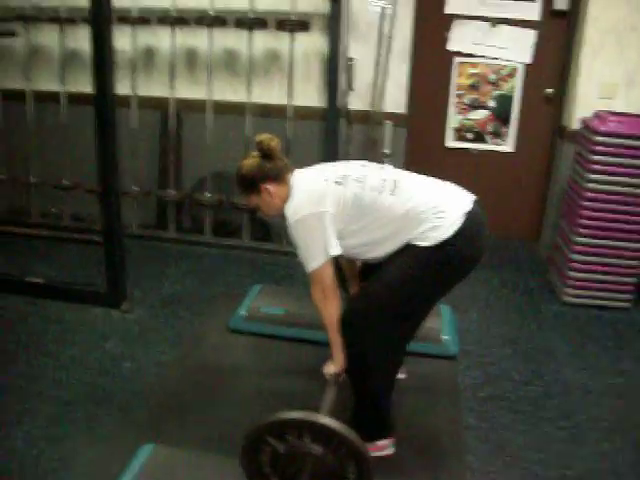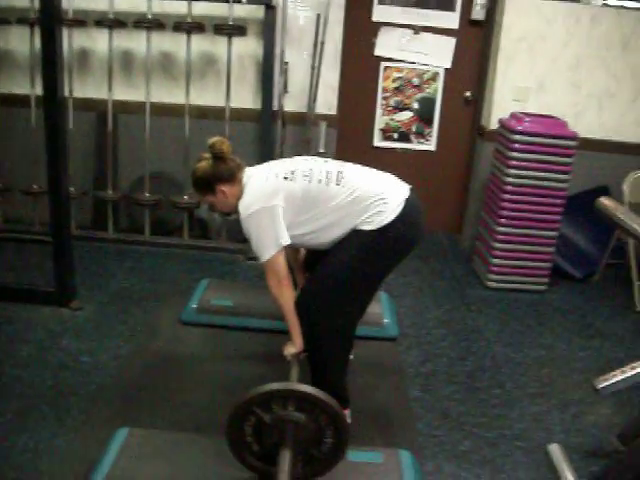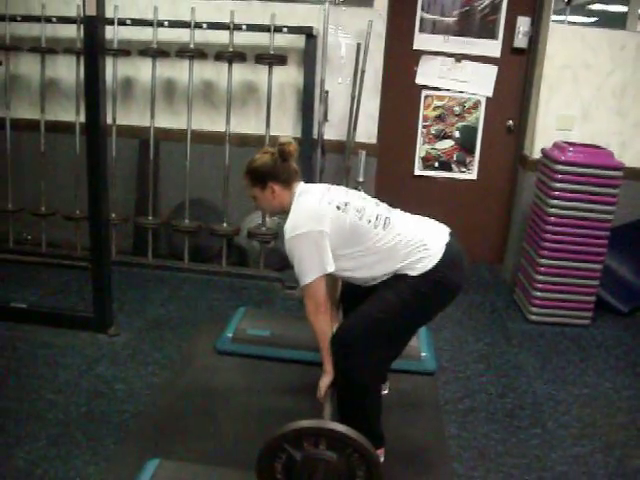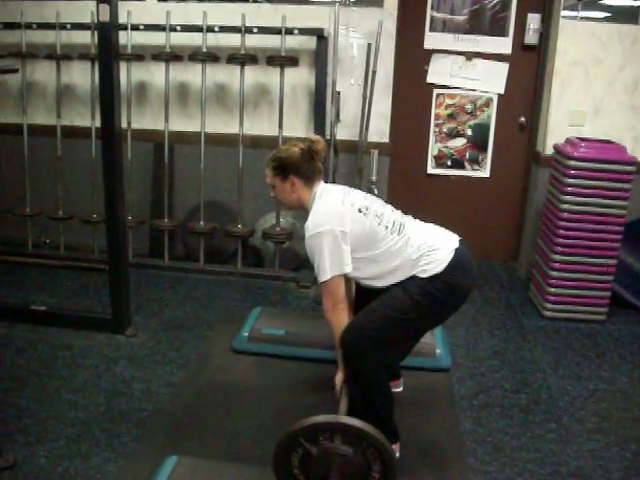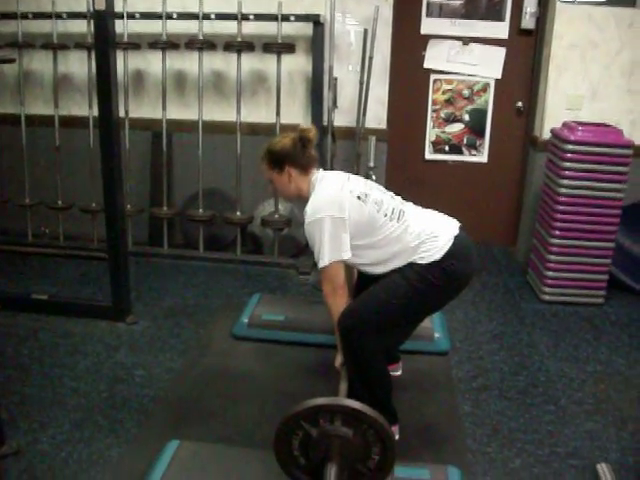
dt=1s
person 1, frame 1
left shoulder: (303, 209)
right shoulder: (315, 180)
left elbow: (324, 291)
right elbow: (347, 243)
left wrist: (338, 356)
right wrist: (357, 292)
left hip: (448, 239)
right hip: (459, 213)
left knee: (361, 321)
right knee: (375, 286)
left ankle: (373, 434)
right ankle: (384, 362)
person 1, frame 2
left shoulder: (254, 205)
right shoulder: (263, 178)
left elbow: (278, 279)
right elbow: (291, 235)
left wrist: (296, 338)
right wrist: (302, 283)
left hip: (389, 223)
right hip: (394, 199)
left knee: (317, 303)
right knee: (318, 269)
right ankle: (336, 345)
person 1, frame 3
left shoulder: (301, 226)
right shoulder: (316, 195)
left elbow: (316, 304)
right elbow: (333, 269)
left wrist: (329, 367)
right wrist: (334, 320)
left hip: (433, 271)
right hip: (434, 245)
left knee: (350, 344)
right knee: (354, 297)
left ankle: (365, 444)
right ankle: (372, 377)
person 1, frame 4
left shoulder: (321, 224)
right shoulder: (334, 196)
left elbow: (333, 303)
right elbow: (348, 279)
left wrist: (346, 362)
right wrist: (351, 321)
left hip: (443, 276)
right hip: (444, 254)
left knee: (359, 342)
right knee: (365, 303)
left ankle: (380, 439)
right ankle: (386, 374)
person 1, frame 5
left shoulder: (321, 210)
right shoulder: (332, 182)
left elbow: (334, 288)
right elbow: (347, 270)
left wrist: (344, 348)
left hip: (443, 263)
right hip: (444, 240)
left knee: (356, 326)
right knee: (366, 292)
right ankle: (386, 358)
